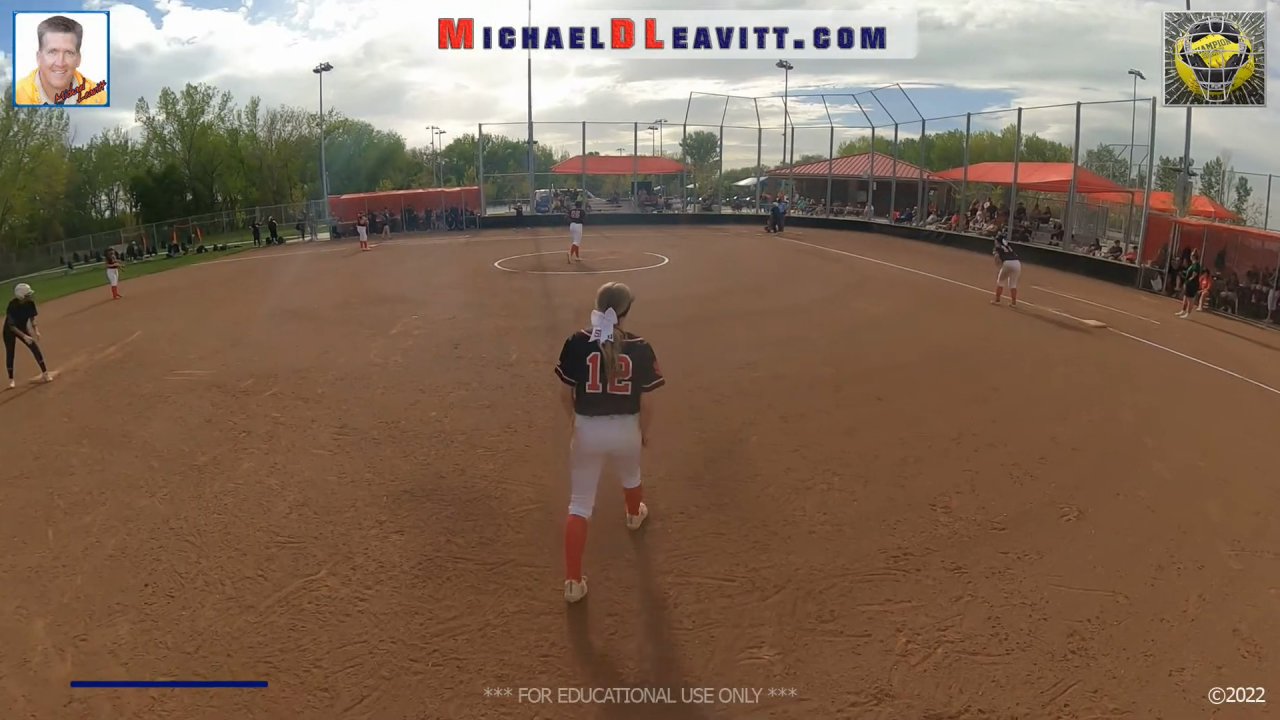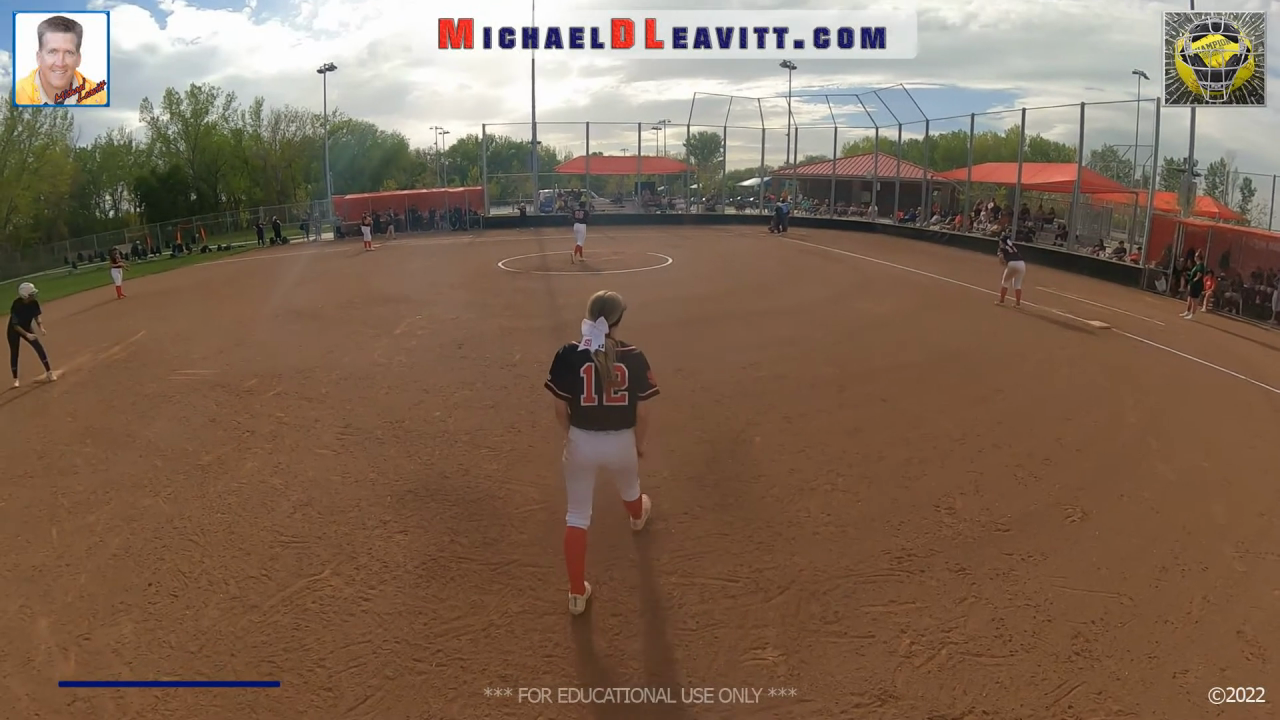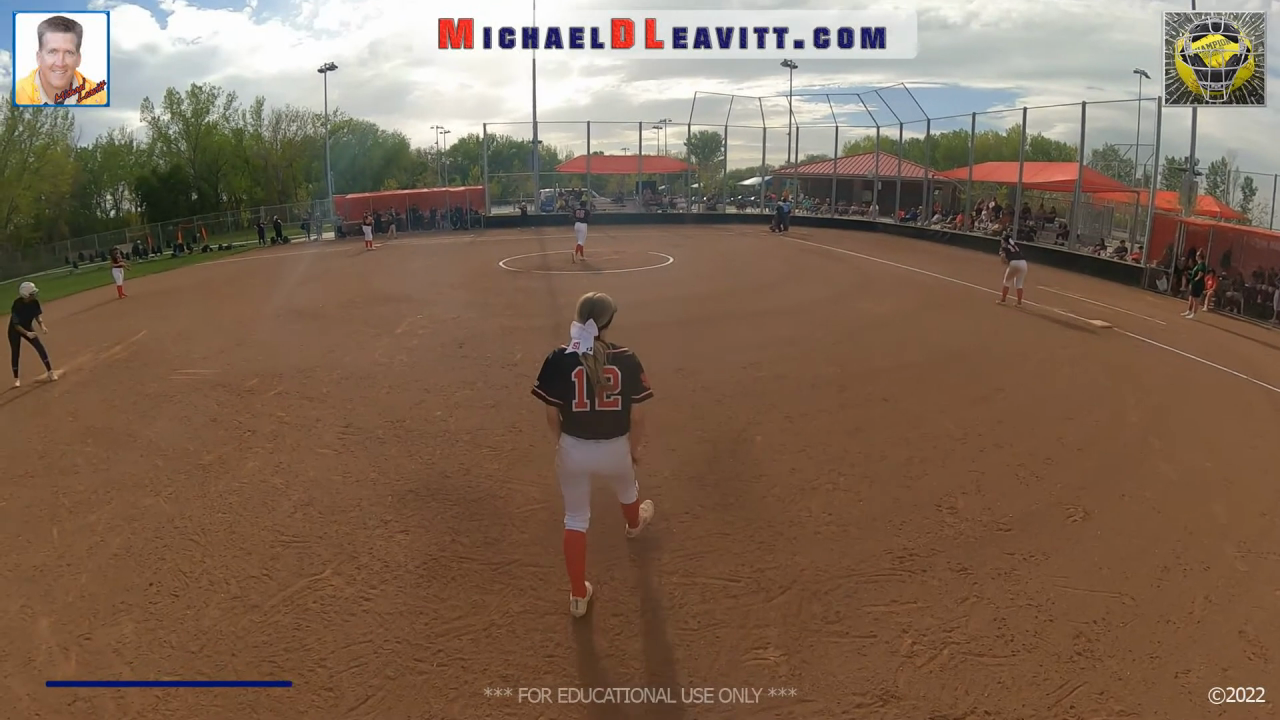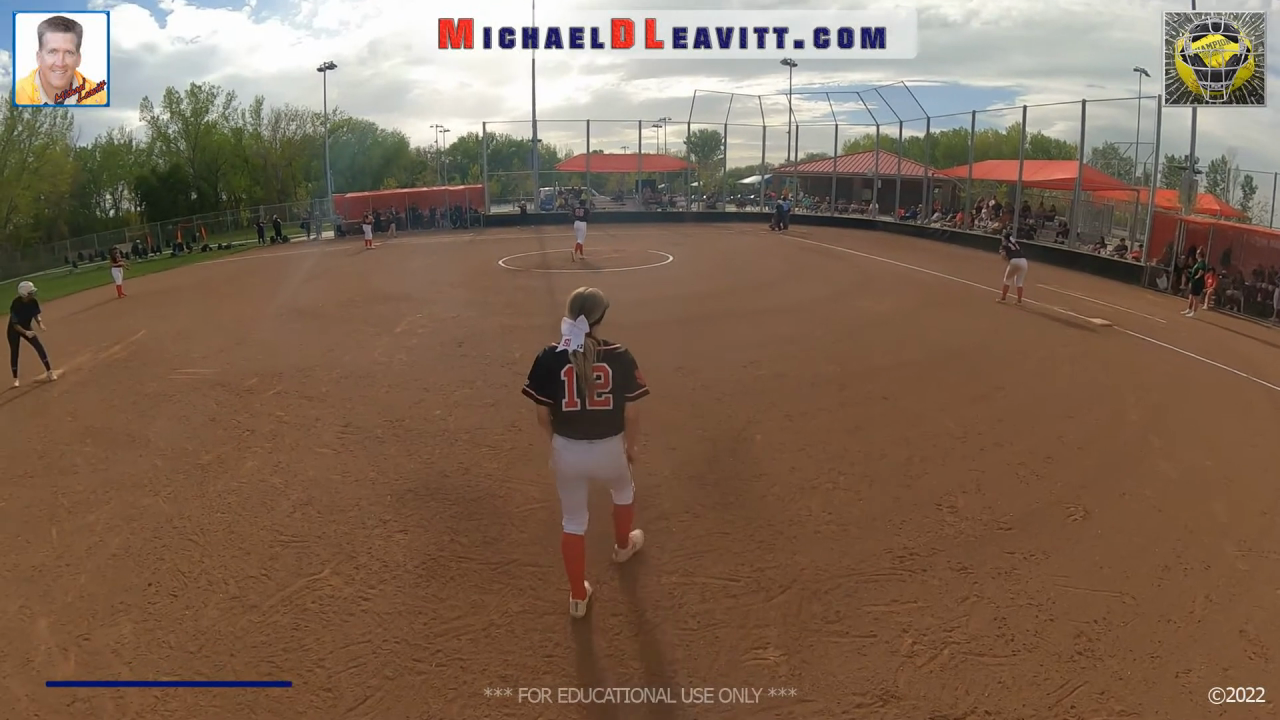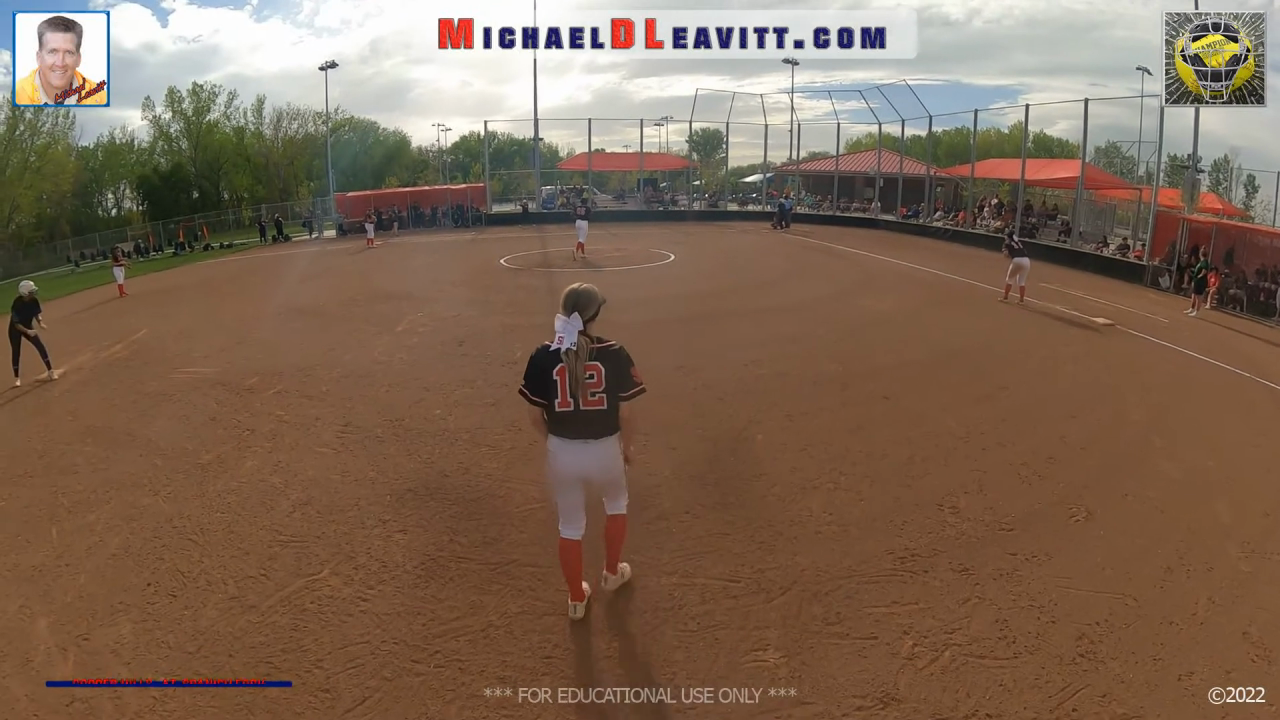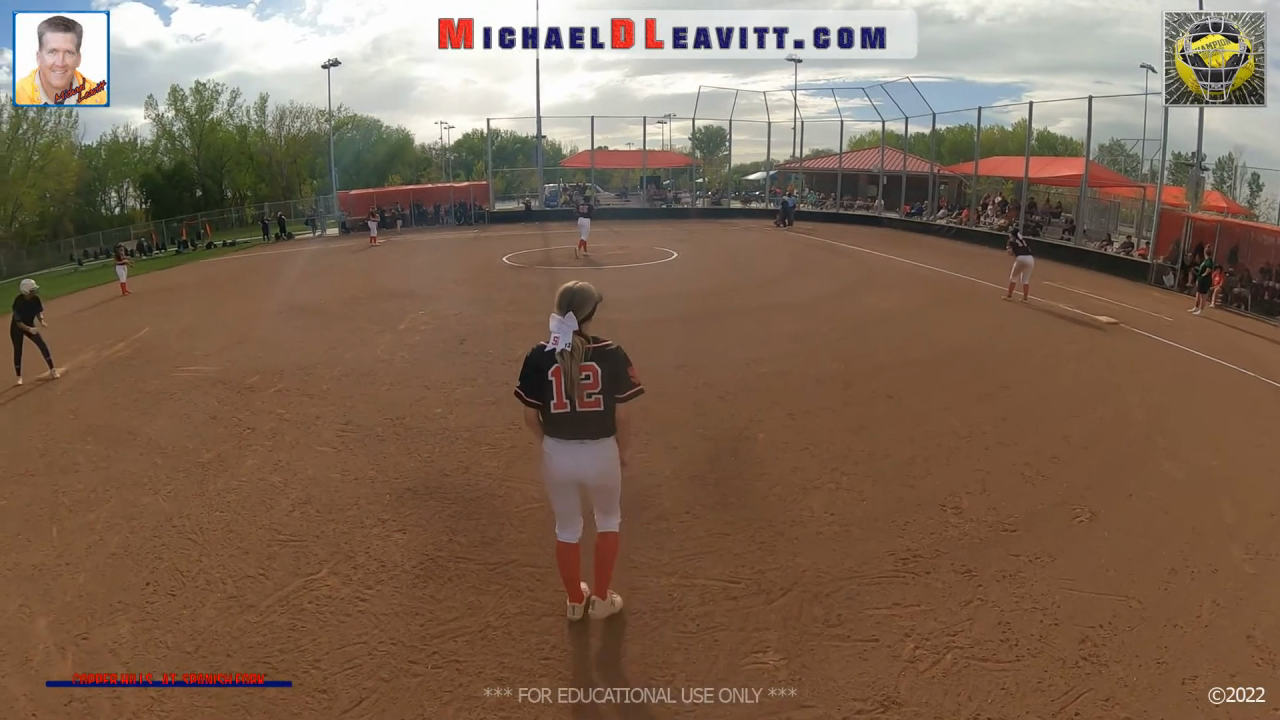
dt=0.1s
person 1, frame 1
left shoulder: (577, 343)
right shoulder: (640, 348)
left elbow: (566, 395)
right elbow: (646, 402)
right wrist: (644, 431)
left hip: (587, 429)
right hip: (626, 429)
left knee: (580, 505)
right knee: (630, 476)
right ankle: (634, 515)
person 1, frame 2
left shoulder: (568, 355)
right shoulder: (633, 357)
left elbow: (560, 408)
right elbow: (642, 412)
right wrist: (640, 442)
left hip: (581, 442)
right hip: (620, 441)
left knee: (577, 516)
right knee: (629, 485)
right ankle: (637, 516)
person 1, frame 3
left shoulder: (559, 360)
right shoulder: (626, 361)
left elbow: (551, 415)
right elbow: (636, 416)
right wrist: (635, 447)
left hip: (573, 450)
right hip: (614, 448)
left knee: (575, 520)
right knee: (627, 490)
right ankle: (635, 525)
person 1, frame 4
left shoulder: (549, 358)
right shoulder: (619, 357)
left elbow: (542, 414)
right elbow: (630, 414)
right wrist: (631, 446)
left hip: (566, 451)
right hip: (608, 448)
left knee: (573, 522)
right knee: (623, 490)
right ankle: (623, 545)
person 1, frame 5
left shoulder: (543, 356)
right shoulder: (614, 355)
left elbow: (536, 416)
right elbow: (626, 414)
right wrist: (626, 447)
left hip: (561, 453)
right hip: (604, 450)
left knee: (570, 526)
right knee: (616, 503)
right ankle: (612, 573)
person 1, frame 6
left shoulder: (539, 356)
right shoulder: (611, 355)
left elbow: (531, 417)
right elbow: (622, 416)
right wrist: (622, 451)
left hip: (557, 455)
right hip: (601, 453)
left knee: (567, 530)
right knee: (608, 519)
